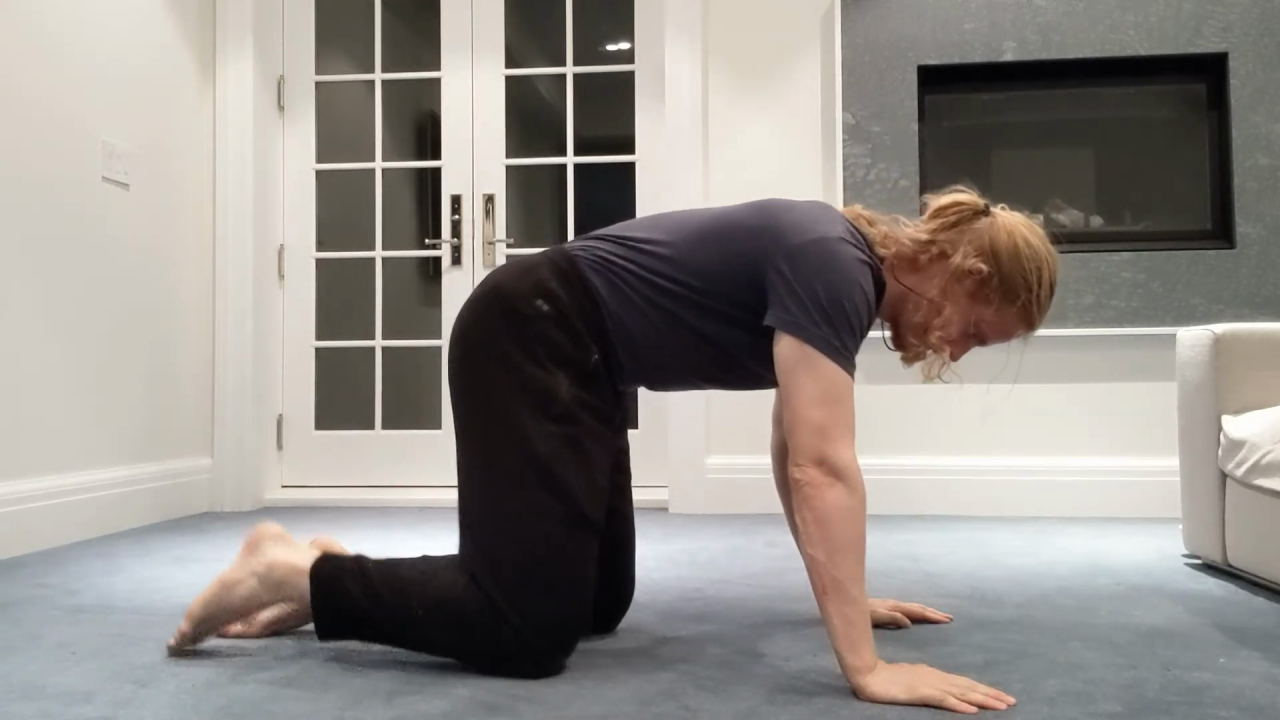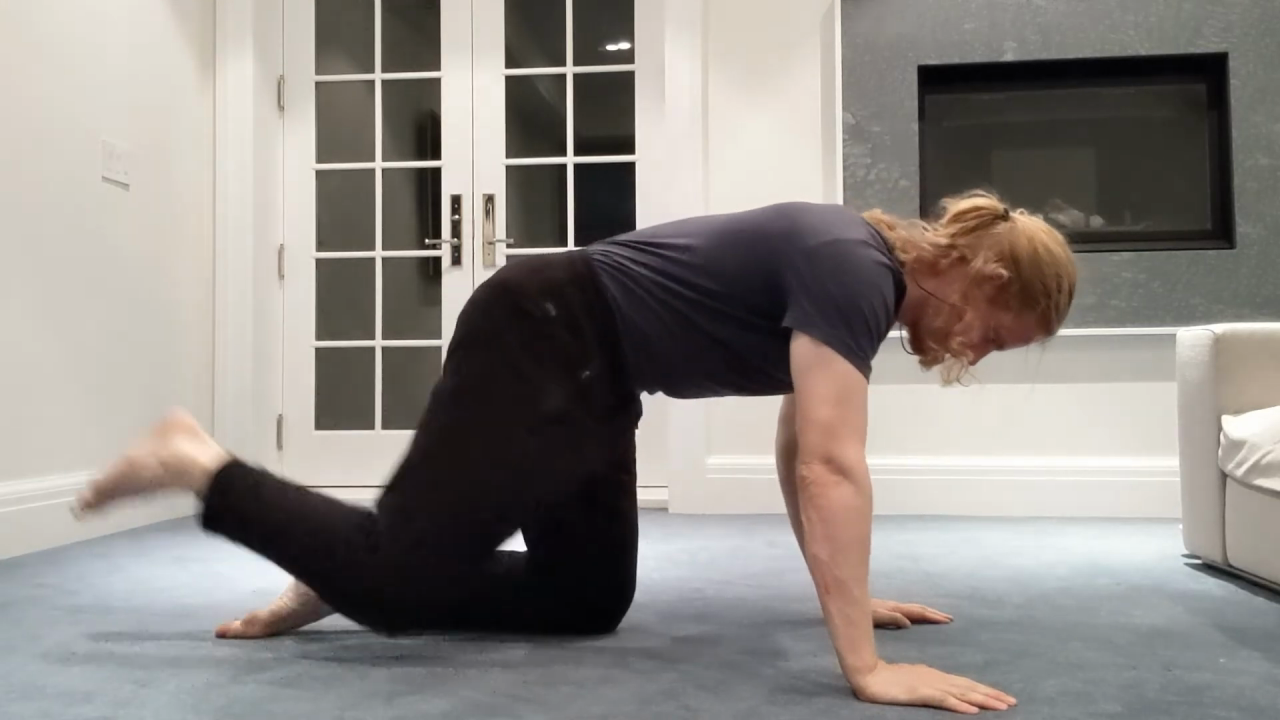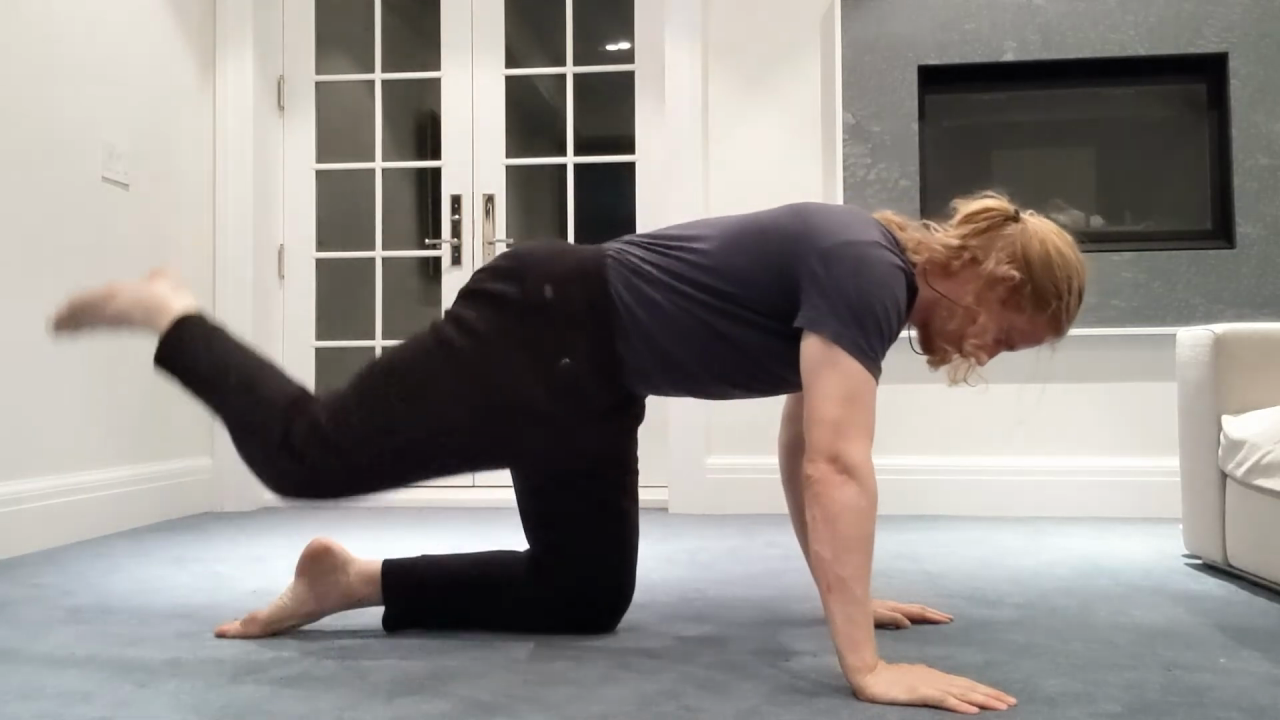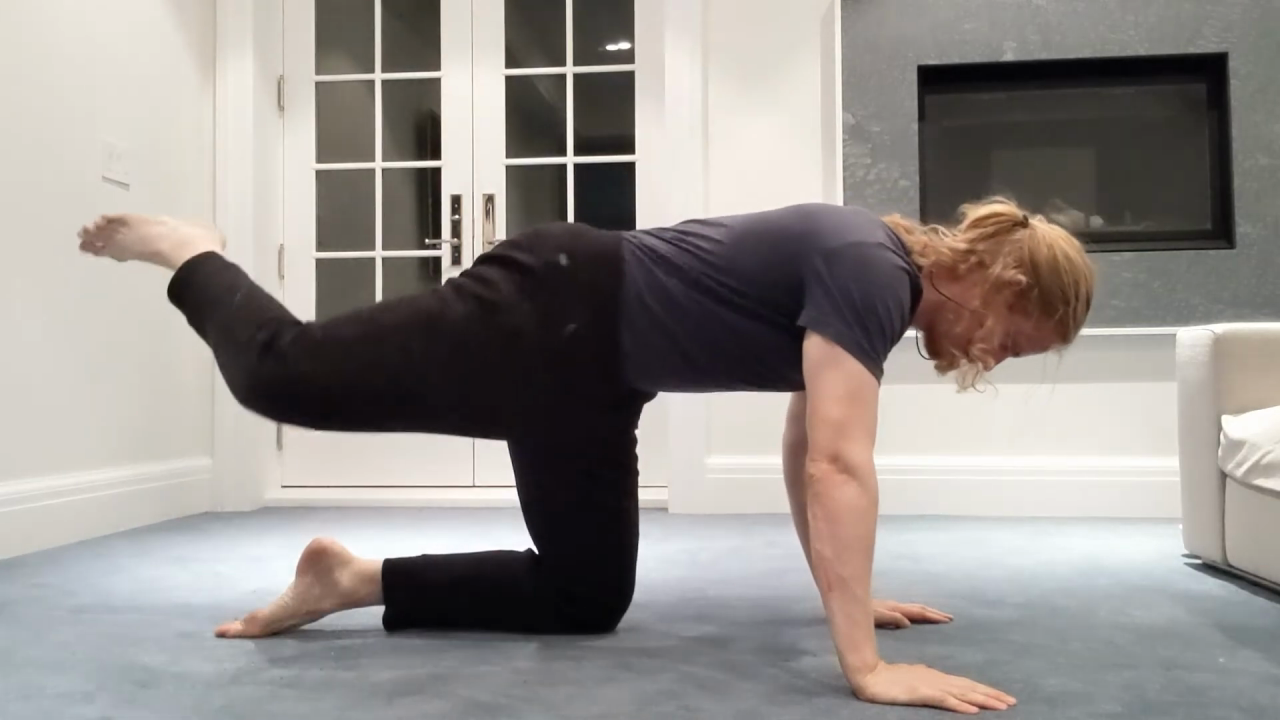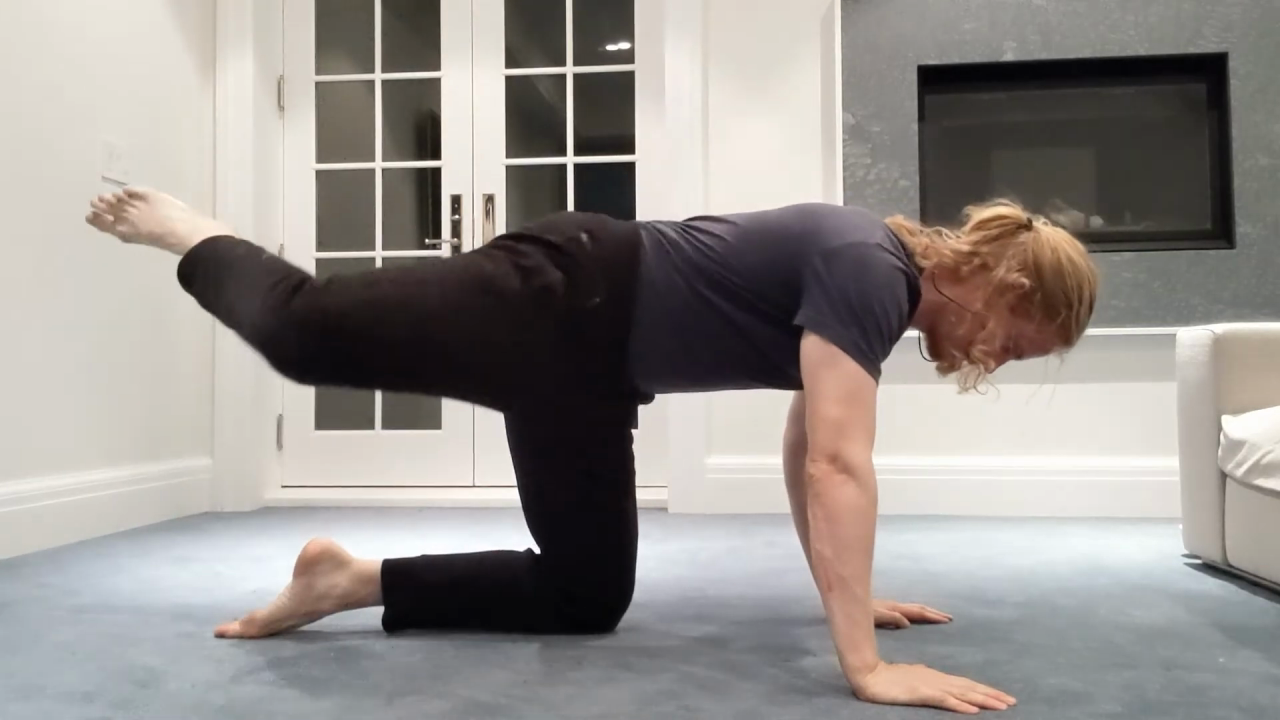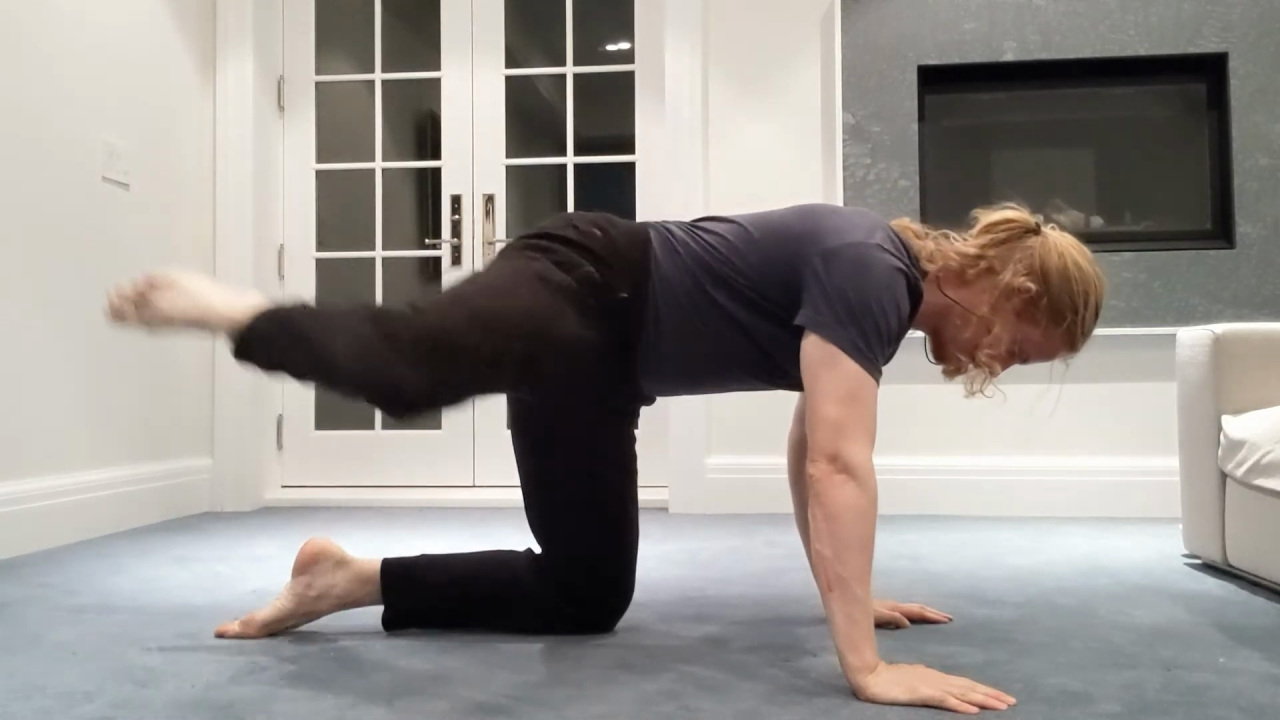
dt=0.3s
person 1, frame 1
left shoulder: (846, 272)
right shoulder: (831, 266)
left elbow: (793, 454)
right elbow: (823, 469)
left wrist: (844, 593)
left hip: (577, 362)
right hip: (530, 342)
left knee: (595, 601)
right knee: (531, 629)
left ankle: (350, 568)
right ankle: (296, 573)
person 1, frame 2
left shoulder: (859, 275)
right shoulder: (850, 271)
left elbow: (798, 453)
right elbow: (831, 469)
left wrist: (844, 595)
left hip: (583, 372)
right hip: (542, 340)
left knee: (588, 601)
right knee: (397, 570)
left ankle: (339, 583)
right ankle: (193, 467)
person 1, frame 3
left shoulder: (865, 272)
right shoulder: (864, 271)
left elbow: (800, 452)
right elbow: (836, 468)
left wrist: (847, 595)
left hip: (589, 381)
right hip: (544, 333)
left knee: (585, 598)
right knee: (313, 451)
left ankle: (351, 577)
right ankle: (166, 315)
person 1, frame 4
left shoulder: (869, 281)
right shoulder: (869, 271)
left elbow: (805, 451)
right elbow: (841, 467)
left wrist: (847, 594)
left hip: (584, 375)
right hip: (548, 317)
left knee: (588, 597)
right knee: (287, 374)
left ankle: (355, 576)
right ankle: (189, 253)
person 1, frame 5
left shoulder: (875, 285)
right shoulder: (868, 271)
left elbow: (806, 452)
right elbow: (839, 467)
left wrist: (847, 593)
left hip: (585, 366)
right hip: (560, 301)
left knee: (588, 597)
right knee: (312, 330)
left ankle: (353, 580)
right ankle: (193, 235)
person 1, frame 6
left shoulder: (887, 294)
right shoulder: (869, 272)
left elbow: (809, 452)
right elbow: (838, 465)
left wrist: (846, 593)
left hip: (603, 367)
right hip: (581, 280)
left knee: (589, 595)
right knee: (421, 362)
left ankle: (353, 576)
right ankle: (228, 310)
